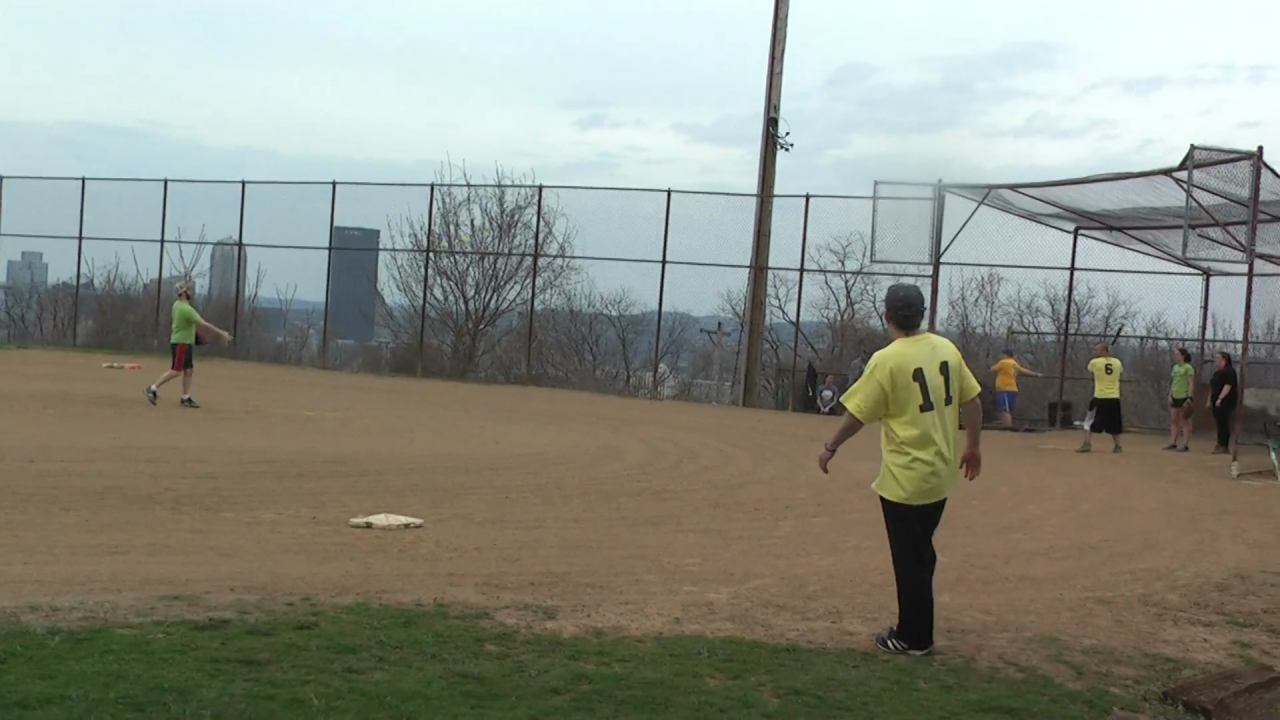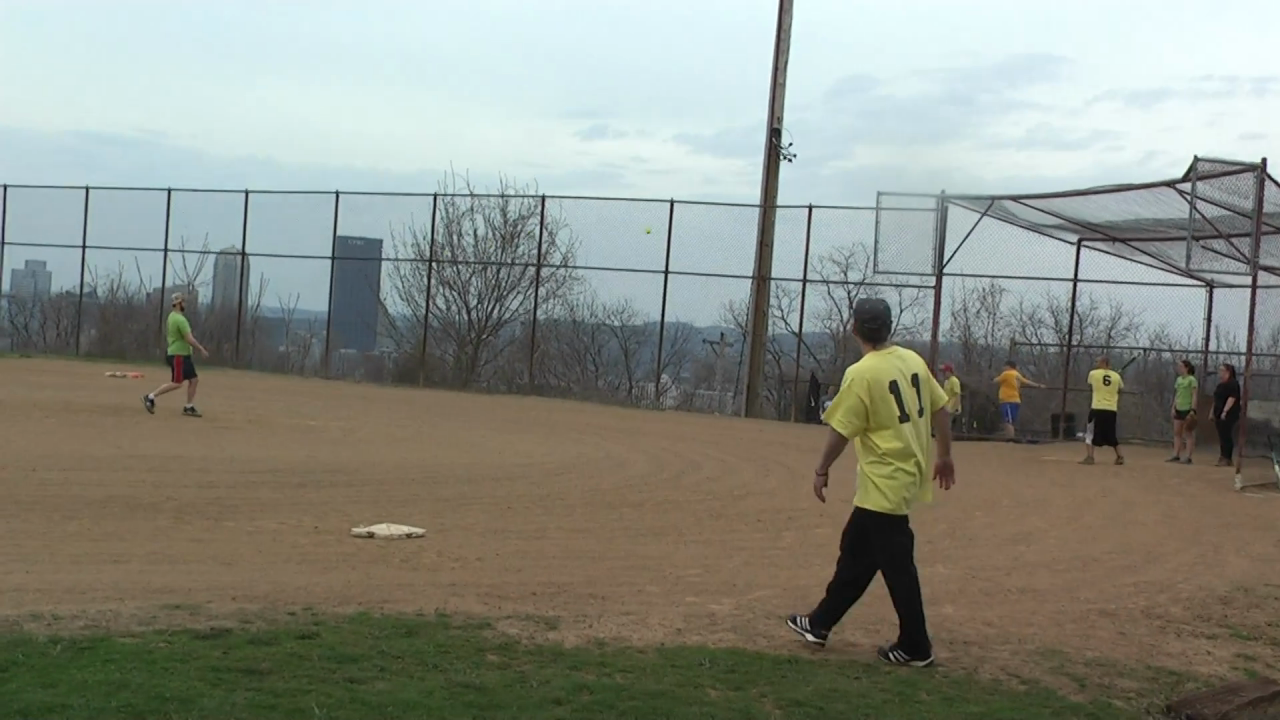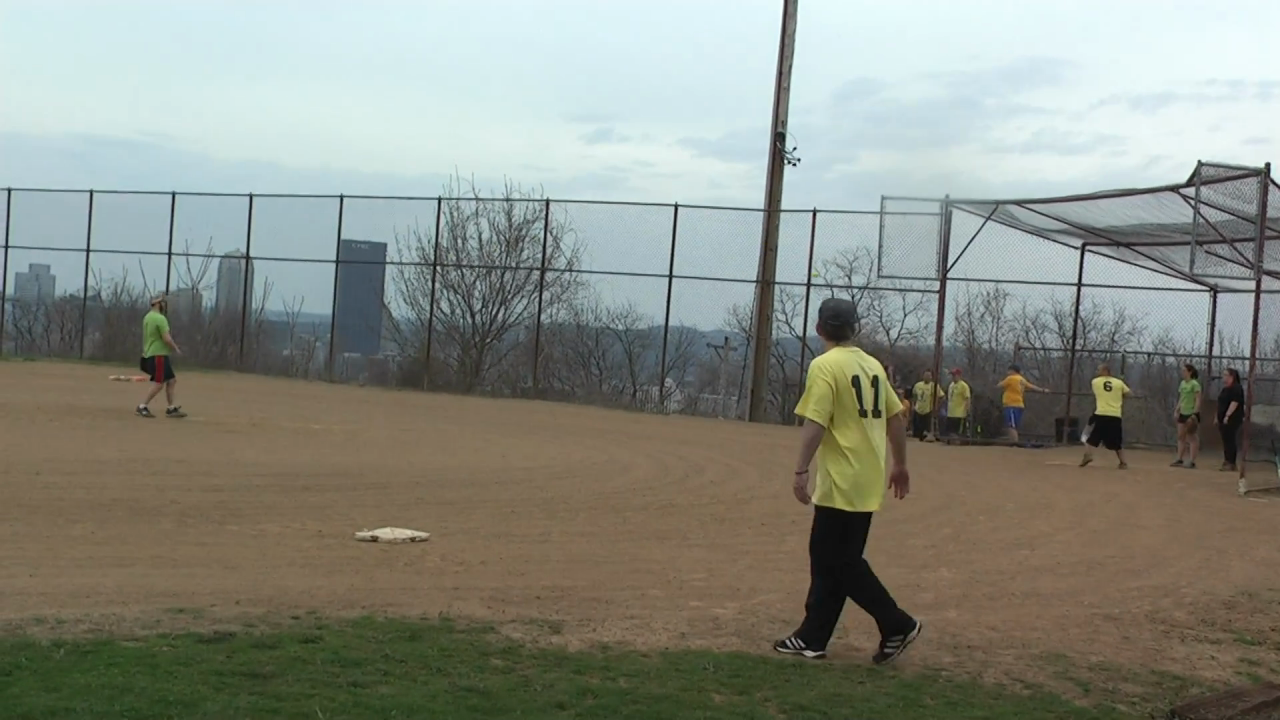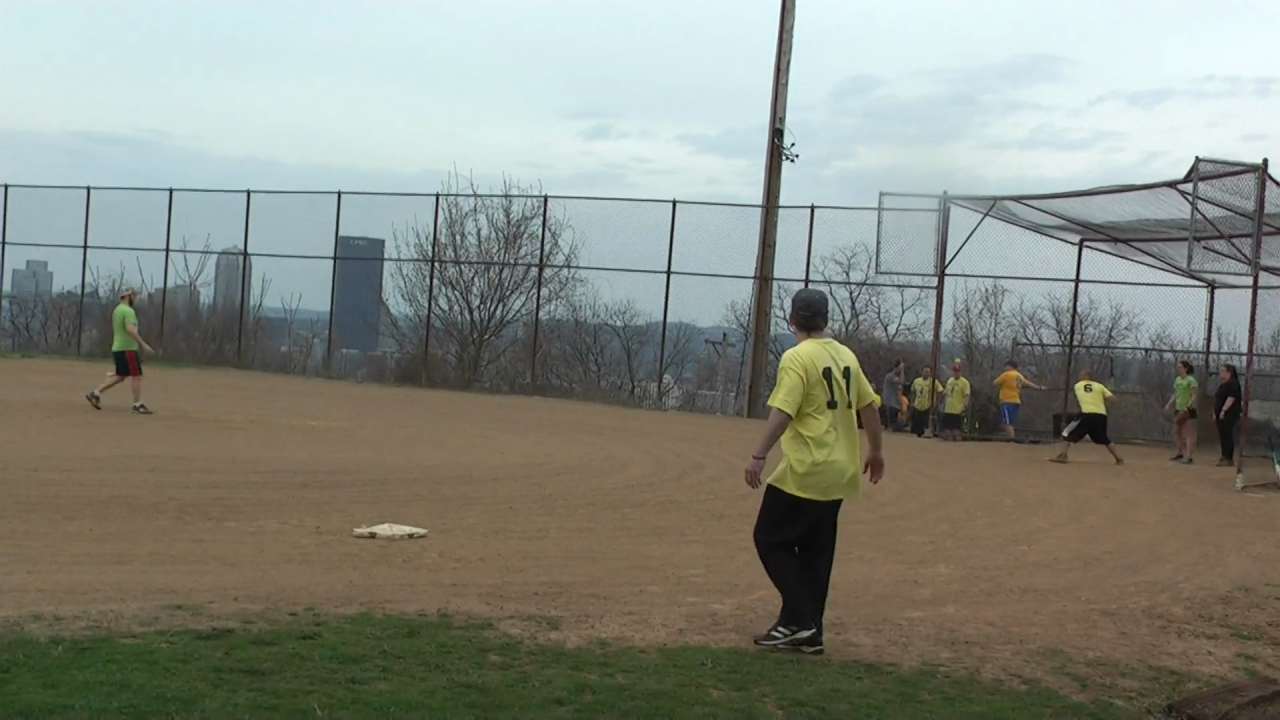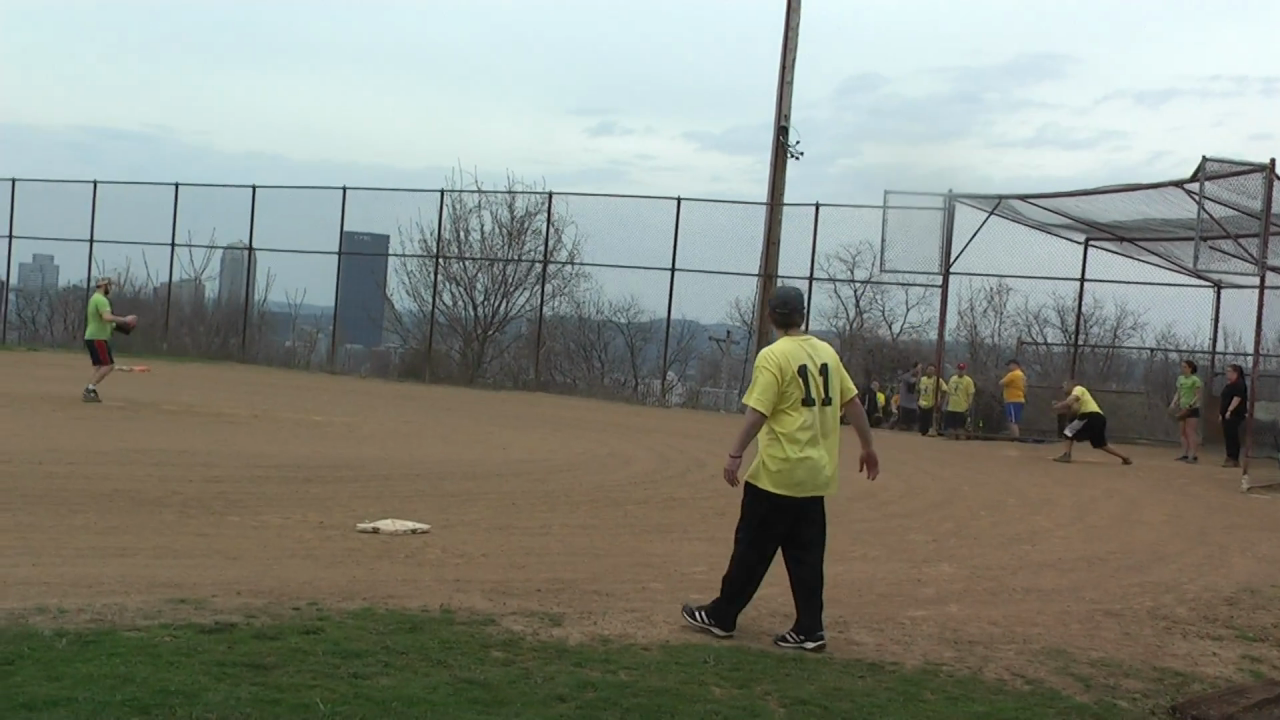
dt=0.3s
person 1, frame 1
left shoulder: (886, 360)
right shoulder: (947, 349)
left elbow: (858, 413)
right elbow: (972, 401)
left wrist: (830, 447)
right wrist: (972, 446)
left hip: (905, 476)
right hip: (941, 473)
left knee: (909, 556)
right knee: (921, 550)
left ankle: (913, 635)
right ankle: (920, 628)
person 1, frame 2
left shoulder: (860, 374)
right shoulder: (914, 361)
left elbow: (842, 431)
right elbow: (940, 410)
left wrist: (821, 470)
right wrist: (944, 456)
left hip: (883, 484)
right hip: (909, 478)
left knee: (896, 565)
right knee: (857, 552)
left ankle: (916, 647)
right ankle: (820, 623)
person 1, frame 3
left shoulder: (824, 366)
right shoulder: (872, 364)
left elbow: (815, 423)
right elbow: (895, 417)
left wrist: (801, 471)
right wrist: (899, 464)
left hip: (842, 482)
right hip: (867, 481)
left knee: (837, 562)
right knee: (825, 556)
left ankle: (897, 625)
right ankle: (812, 636)
person 1, frame 4
left shoulder: (796, 357)
right shoulder: (846, 354)
left elbow: (782, 412)
right elbow: (868, 407)
left wrist: (758, 456)
right wrist: (875, 450)
left hip: (804, 472)
right hip: (837, 474)
left knee: (771, 540)
right knee: (816, 554)
left ankle: (799, 619)
right ankle: (809, 631)
person 1, frame 5
left shoulder: (772, 356)
right shoulder: (826, 351)
left elbow: (757, 412)
right elbow: (853, 402)
left wrist: (734, 455)
right wrist: (867, 446)
left hip: (778, 471)
right hip: (815, 472)
left knee: (752, 546)
right knee: (806, 553)
left ankle: (722, 616)
right ankle: (809, 629)
